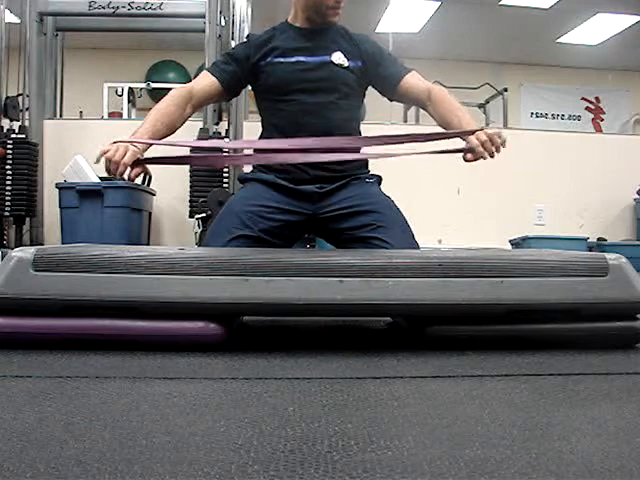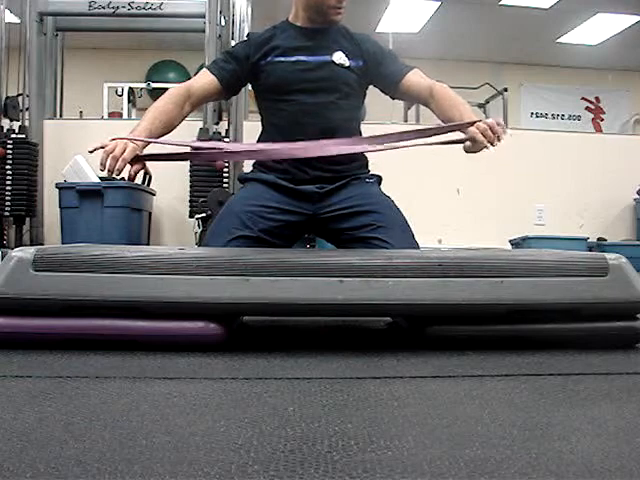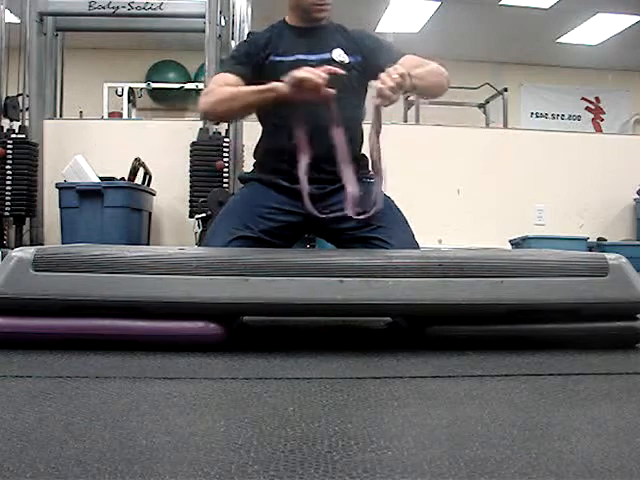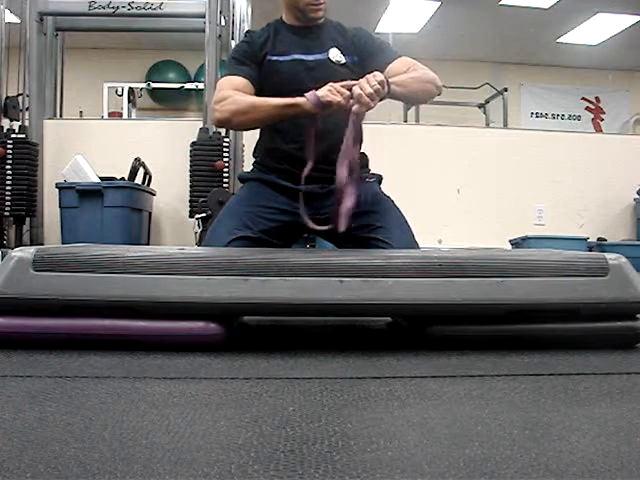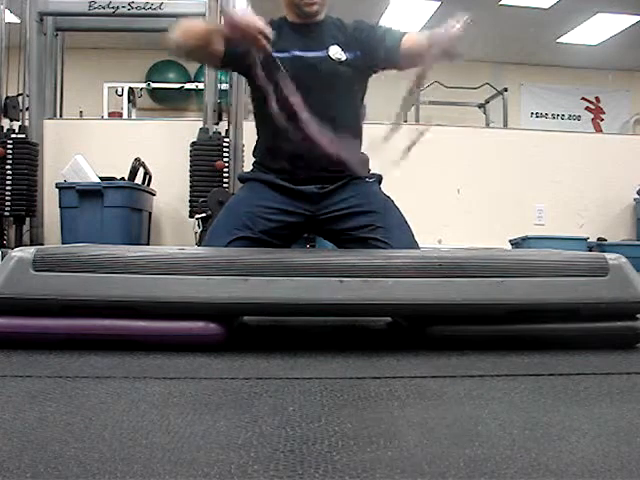
dt=0.5s
person 1, frame 1
left shoulder: (361, 49)
right shoulder: (258, 48)
left elbow: (427, 93)
right elbow: (189, 96)
left wrist: (472, 132)
right wrist: (138, 142)
left hip: (349, 186)
right hip: (273, 186)
person 1, frame 2
left shoulder: (362, 48)
right shoulder: (259, 46)
left elbow: (430, 90)
right elbow: (188, 94)
left wrist: (472, 122)
right wrist: (137, 138)
left hip: (349, 186)
right hip: (272, 186)
person 1, frame 3
left shoulder: (358, 43)
right shoulder: (258, 46)
left elbow: (437, 77)
right elbow: (210, 105)
left wrist: (406, 78)
right wrist: (281, 89)
right hip: (275, 186)
person 1, frame 4
left shoulder: (356, 40)
right shoulder: (256, 45)
left elbow: (430, 83)
right elbow: (223, 110)
left wrist: (385, 85)
right wrist: (306, 103)
right hip: (274, 185)
person 1, frame 5
left shoulder: (359, 36)
right shoulder: (253, 36)
left elbow: (426, 48)
right elbow: (180, 40)
left wrist: (443, 38)
right wrist: (224, 27)
left hip: (347, 185)
right hip: (272, 185)
